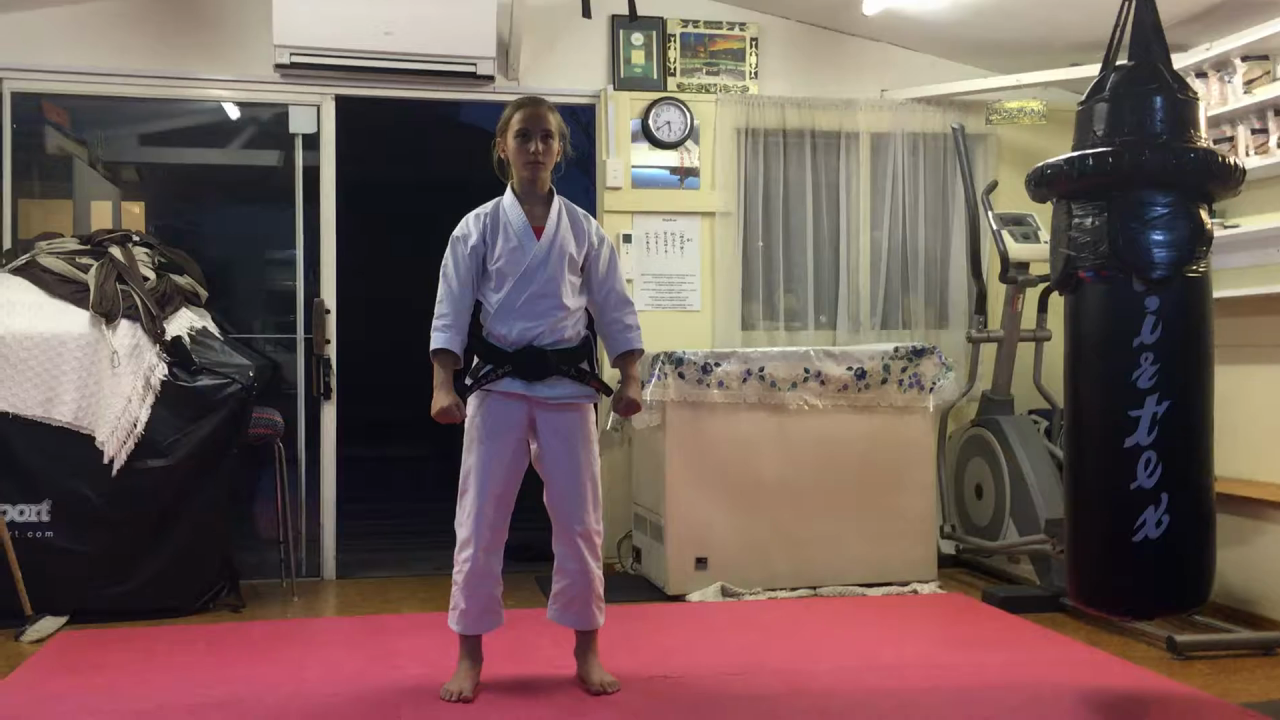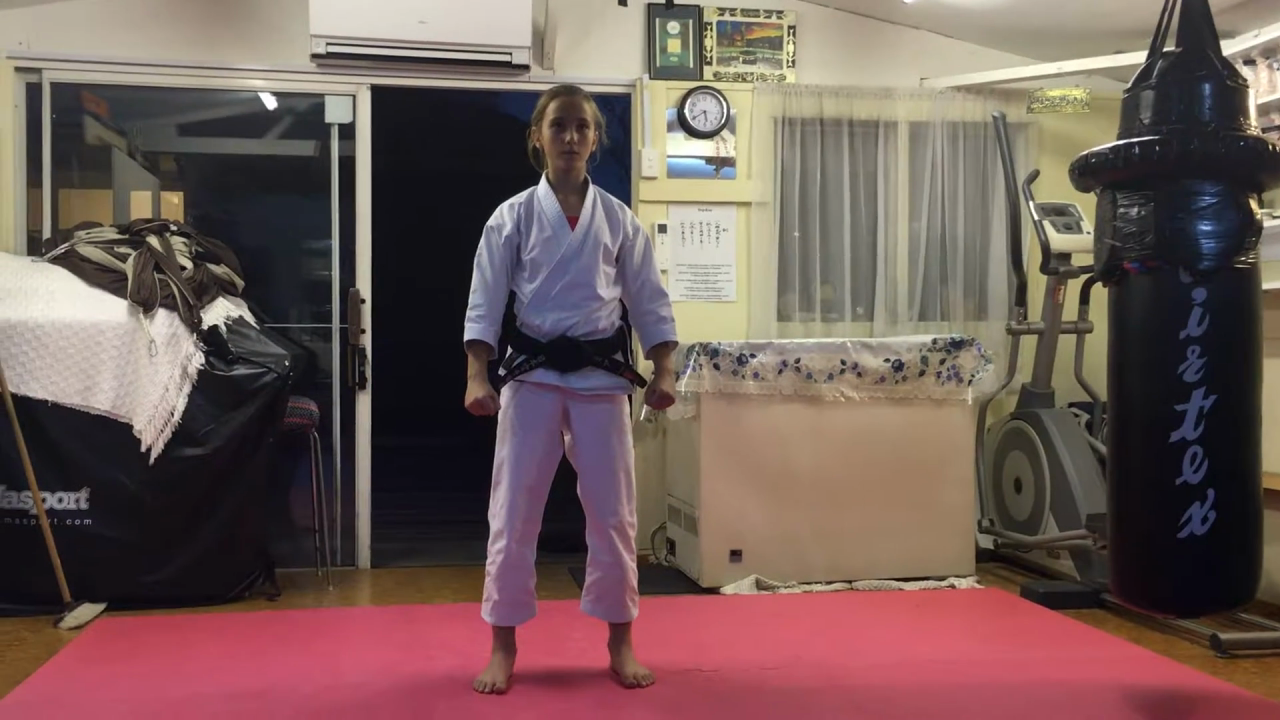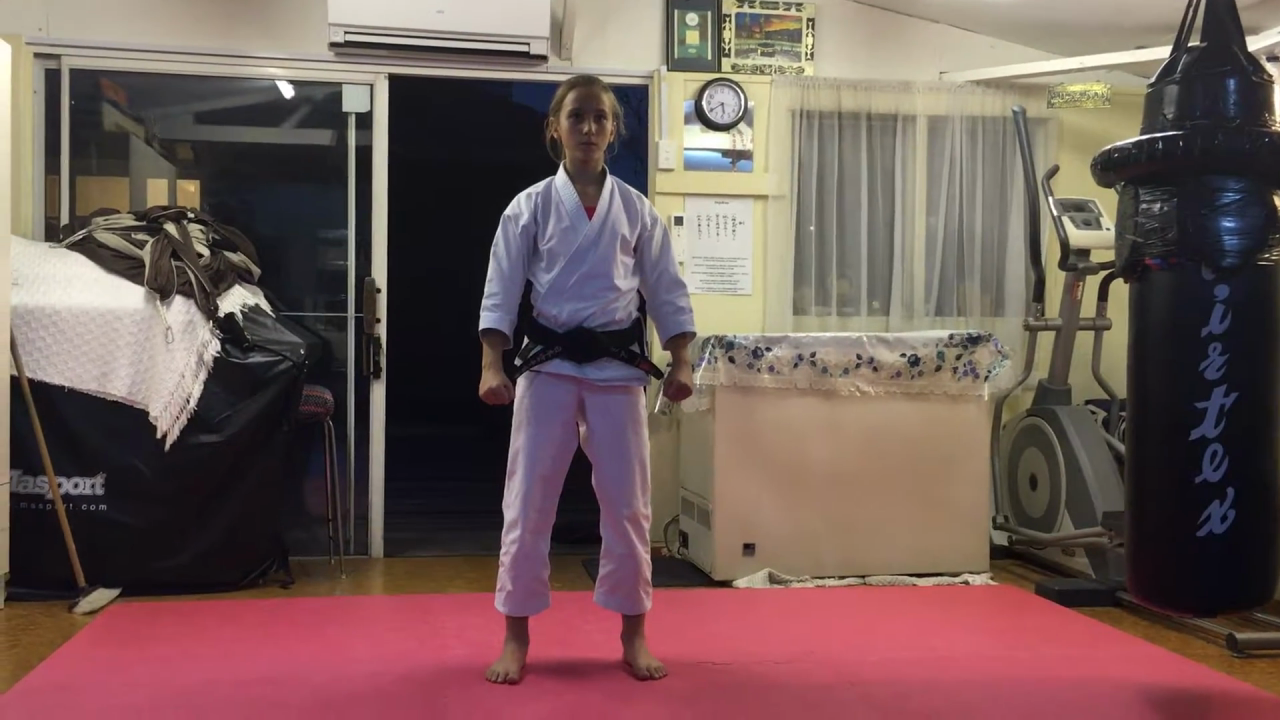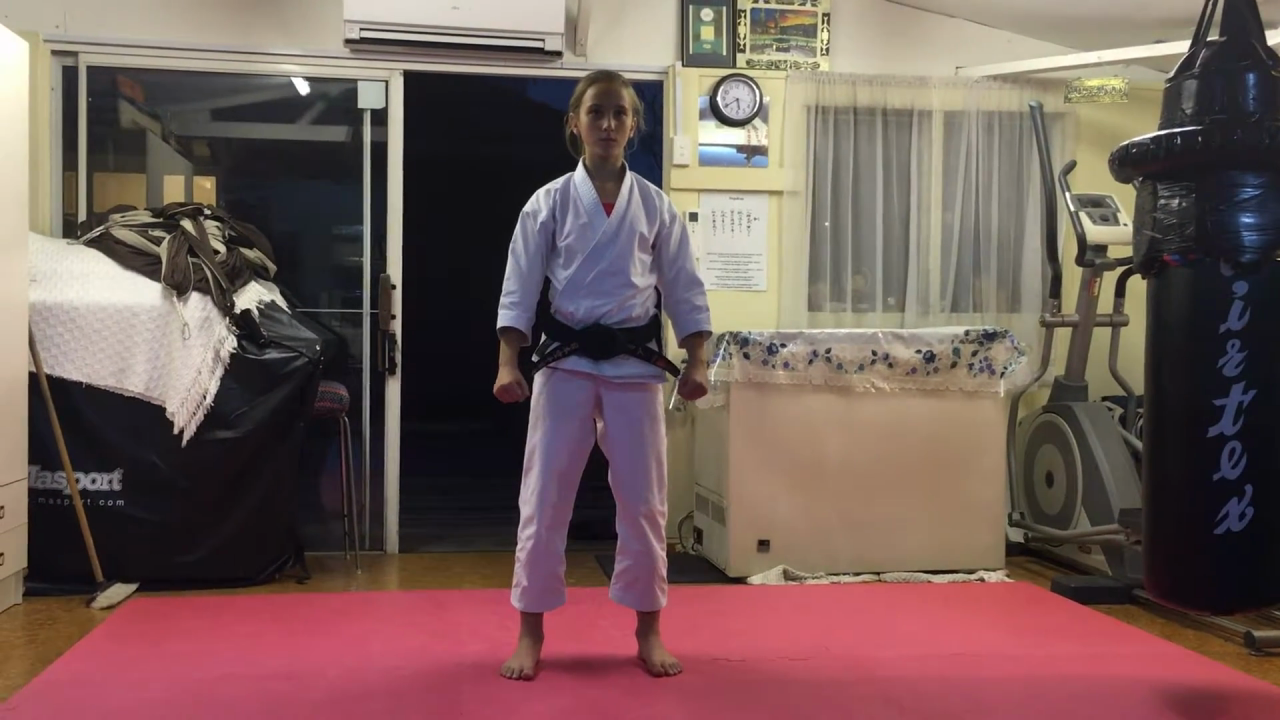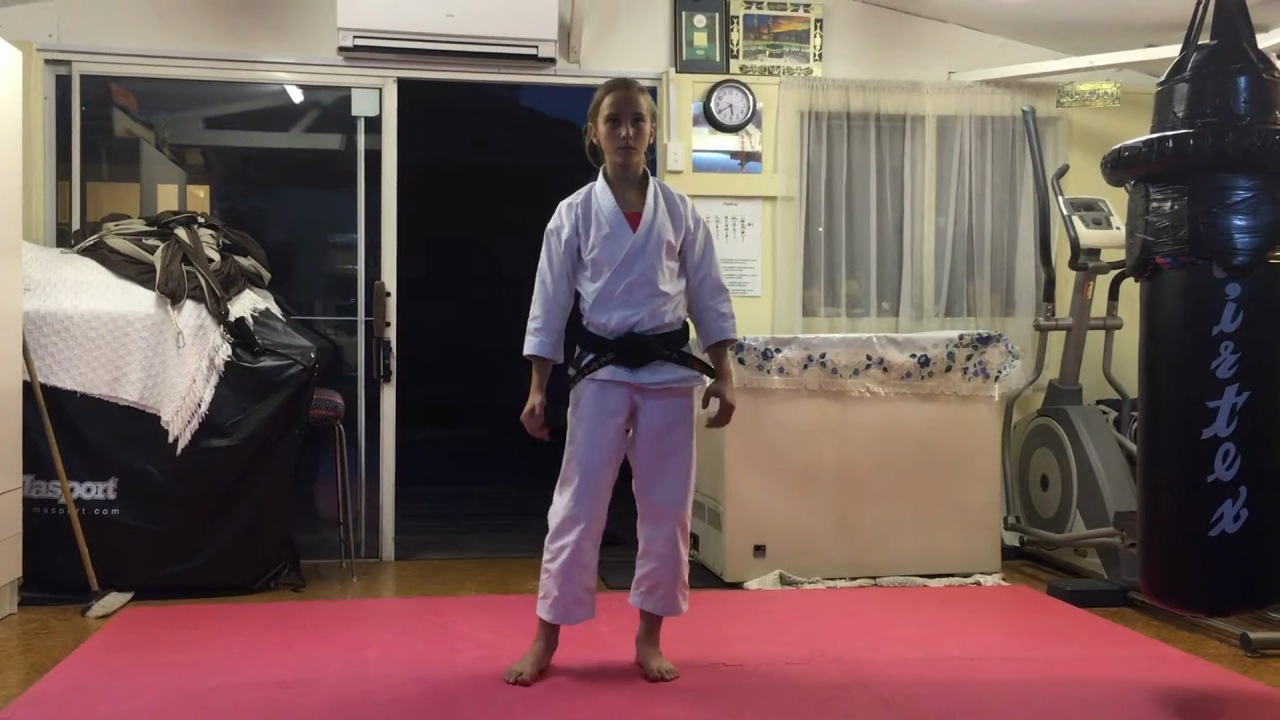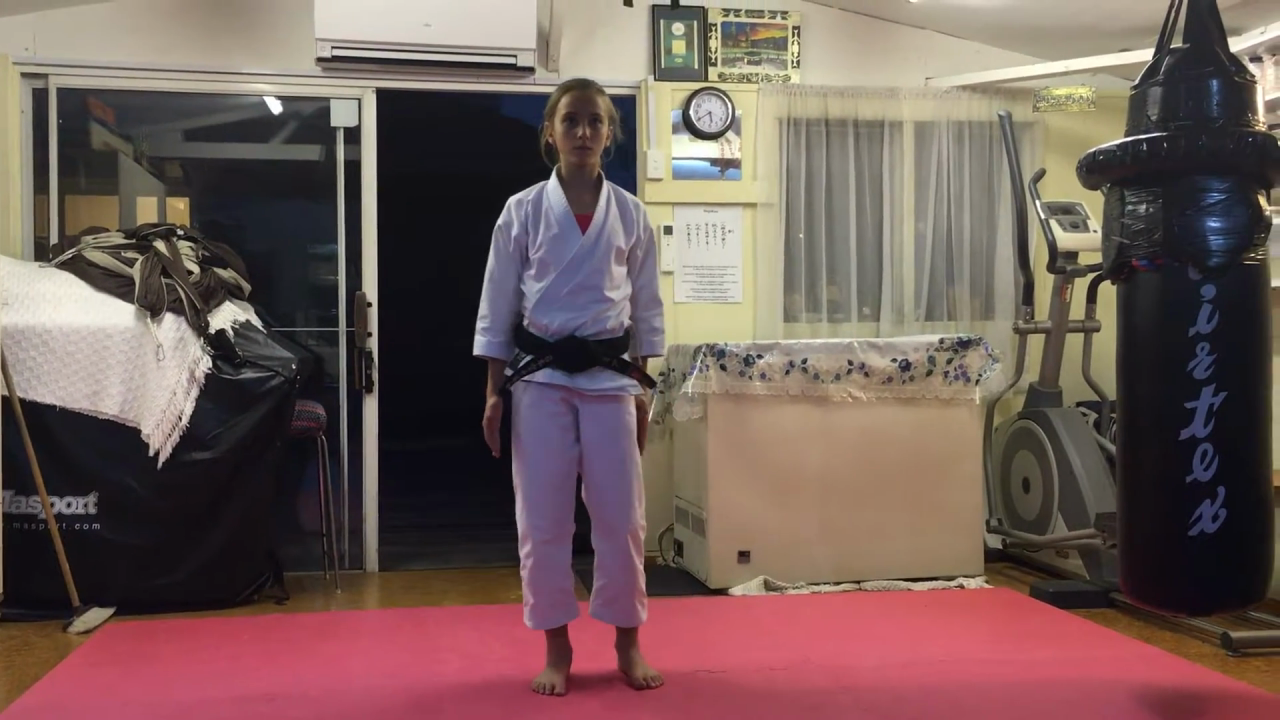
dt=0.7s
person 1, frame 1
left shoulder: (583, 229)
right shoulder: (478, 226)
left elbow: (614, 307)
right elbow: (451, 309)
left wrist: (630, 378)
right wrist: (443, 385)
left hip: (567, 385)
right hip: (498, 384)
left knee: (580, 518)
right knee: (480, 519)
left ankle: (587, 648)
right ankle: (470, 653)
person 1, frame 2
left shoulder: (618, 219)
right shoulder: (513, 216)
left elbow: (649, 299)
right elbow: (485, 300)
left wrist: (664, 370)
right wrist: (477, 376)
left hip: (602, 376)
right hip: (531, 375)
left knee: (613, 511)
right knee: (514, 510)
left ankle: (620, 642)
right ankle: (503, 645)
person 1, frame 3
left shoulder: (636, 209)
right shoulder: (530, 206)
left elbow: (666, 289)
right elbow: (501, 289)
left wrist: (680, 363)
right wrist: (491, 365)
left hip: (617, 367)
right hip: (548, 365)
left knee: (627, 502)
right knee: (528, 500)
left ankle: (633, 632)
right ankle: (515, 635)
person 1, frame 4
left shoulder: (654, 205)
right shoulder: (549, 202)
left elbow: (684, 287)
right elbow: (520, 286)
left wrist: (697, 361)
right wrist: (508, 363)
left hip: (634, 362)
right hip: (566, 360)
left knee: (643, 498)
right knee: (545, 497)
left ankle: (648, 629)
right ankle: (530, 631)
person 1, frame 5
left shoulder: (679, 211)
right shoulder: (574, 213)
left elbow: (709, 296)
right elbow: (550, 302)
left wrist: (722, 375)
right wrist: (538, 387)
left hip: (669, 371)
right hip: (602, 370)
left knee: (666, 507)
right knee: (579, 503)
left ankle: (649, 637)
right ankle: (546, 636)
person 1, frame 6
left shoulder: (630, 214)
right shoulder: (524, 210)
left elbow: (646, 306)
right elbow: (498, 304)
left wrist: (642, 386)
right wrist: (495, 390)
left hip: (608, 375)
right hip: (540, 375)
left knee: (620, 515)
right knee: (543, 517)
left ankle: (627, 643)
right ankle: (557, 649)
